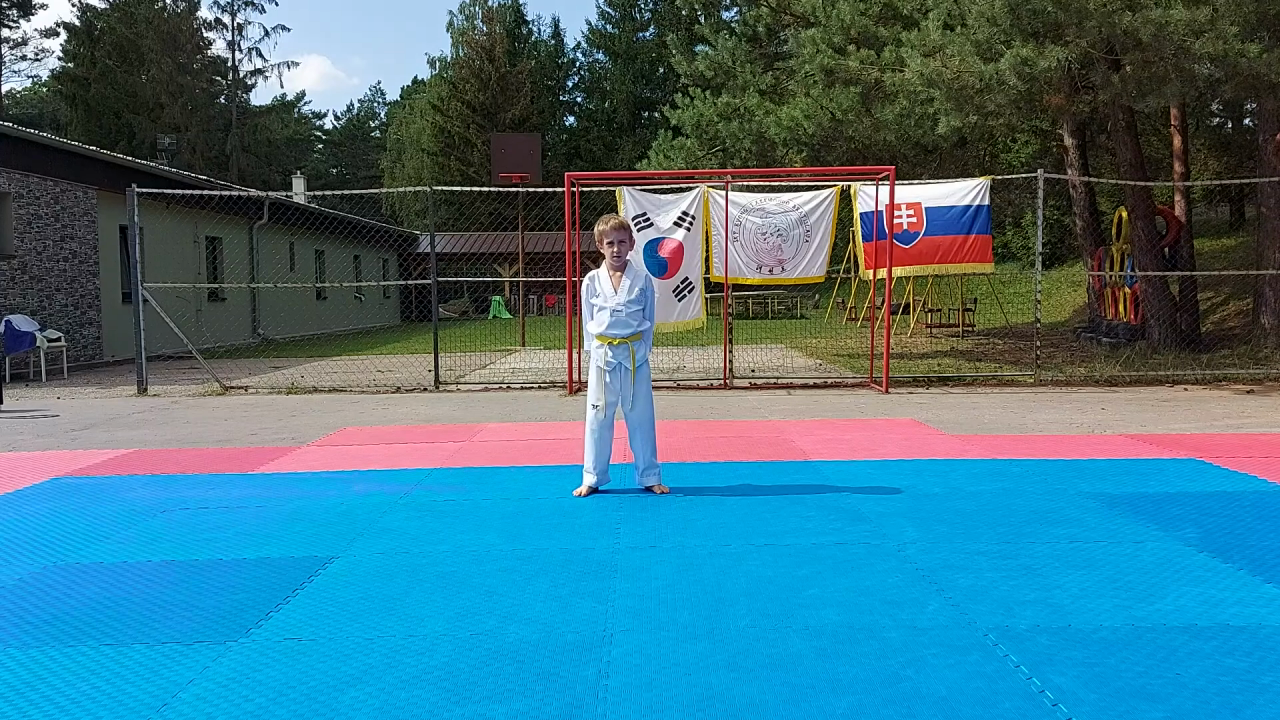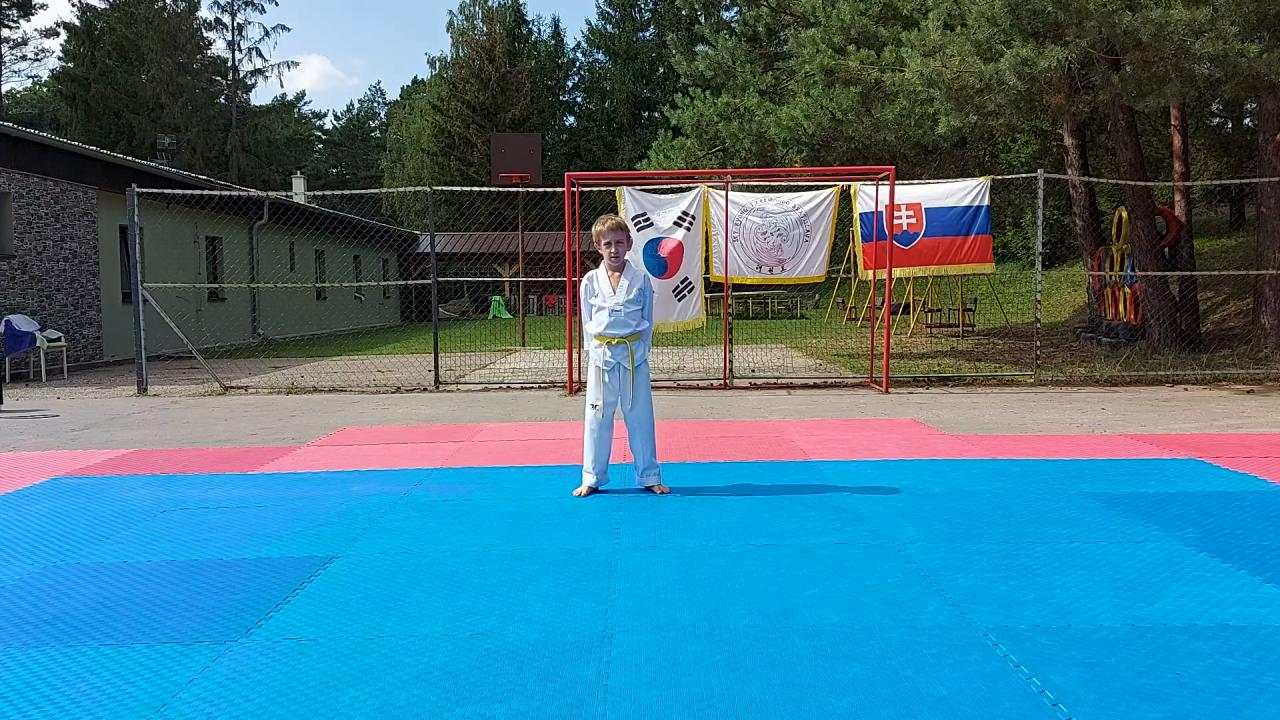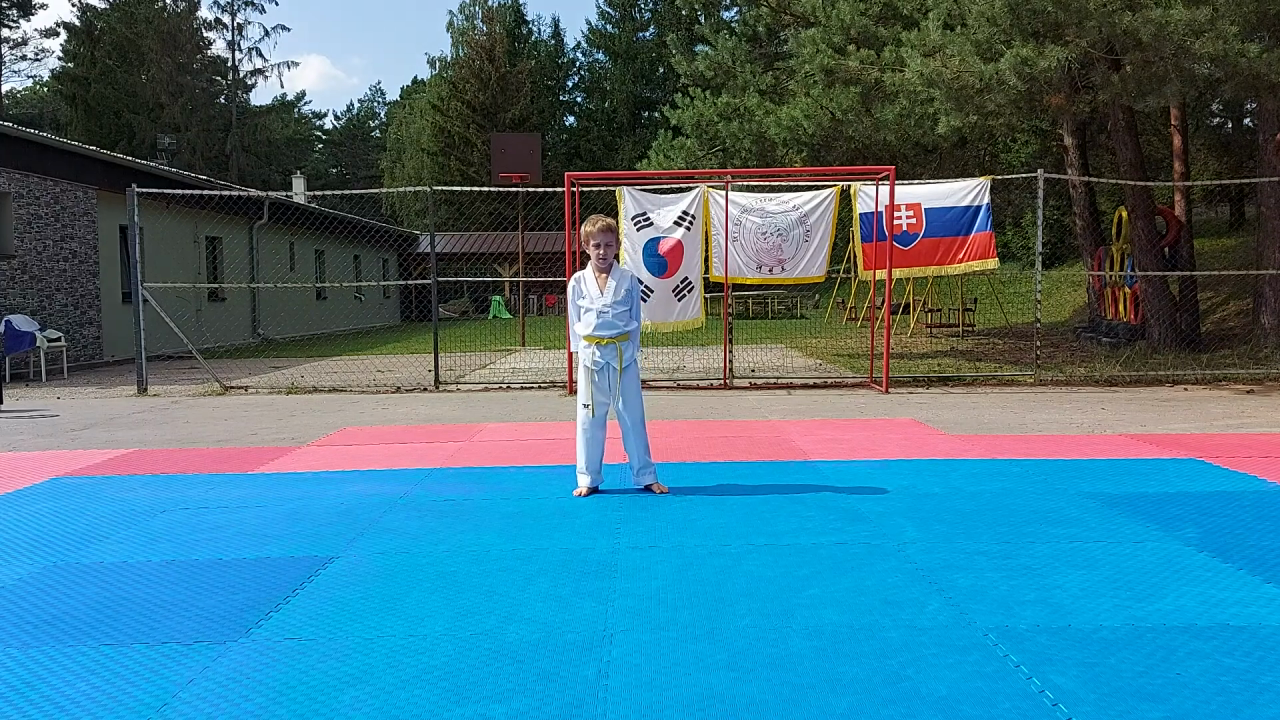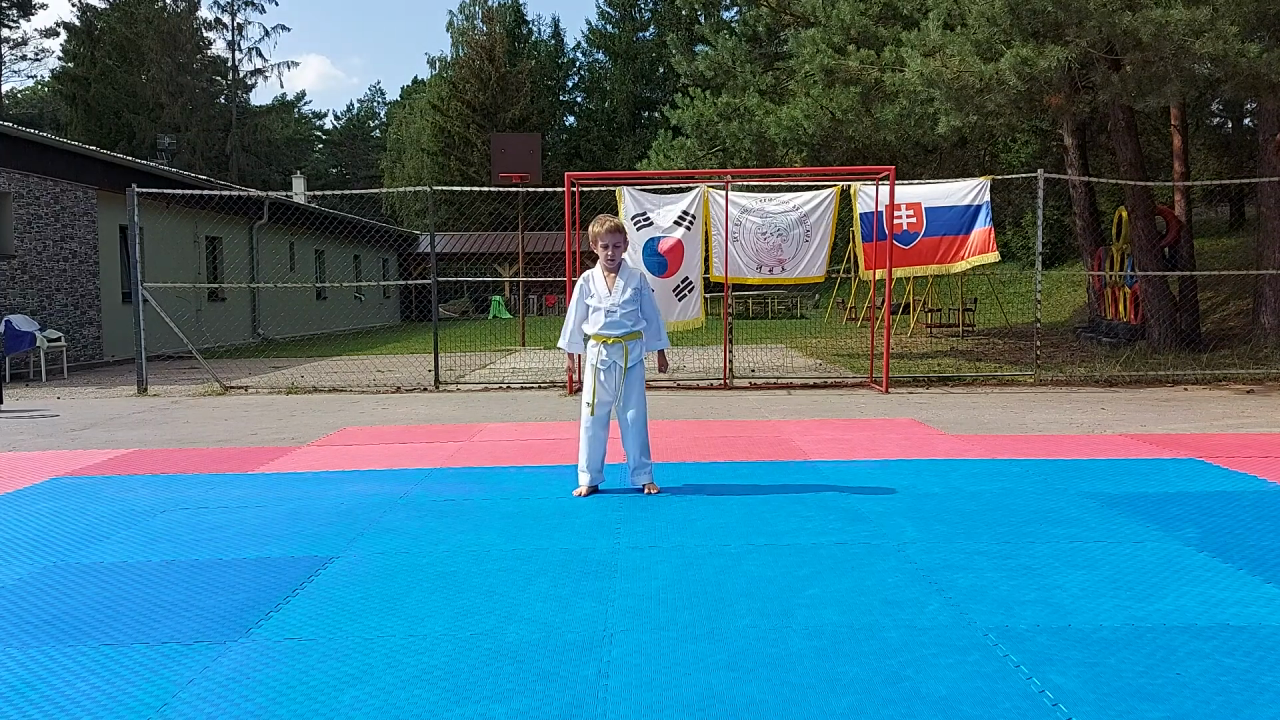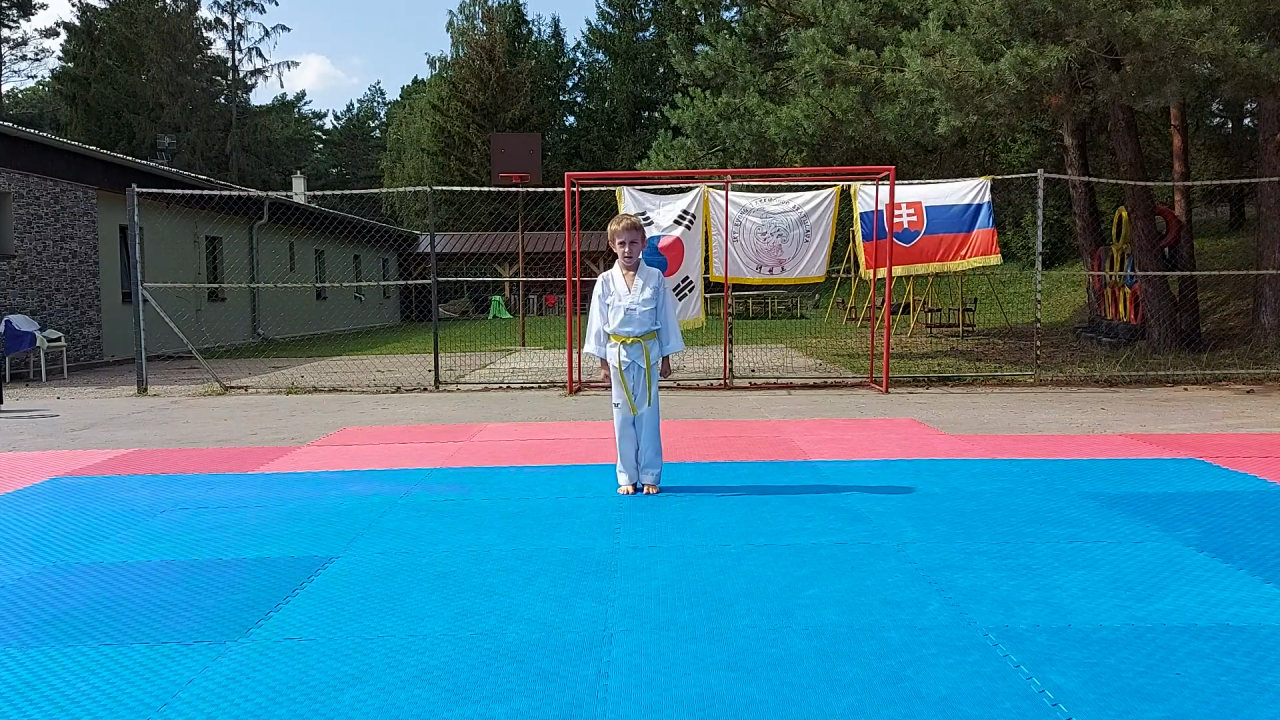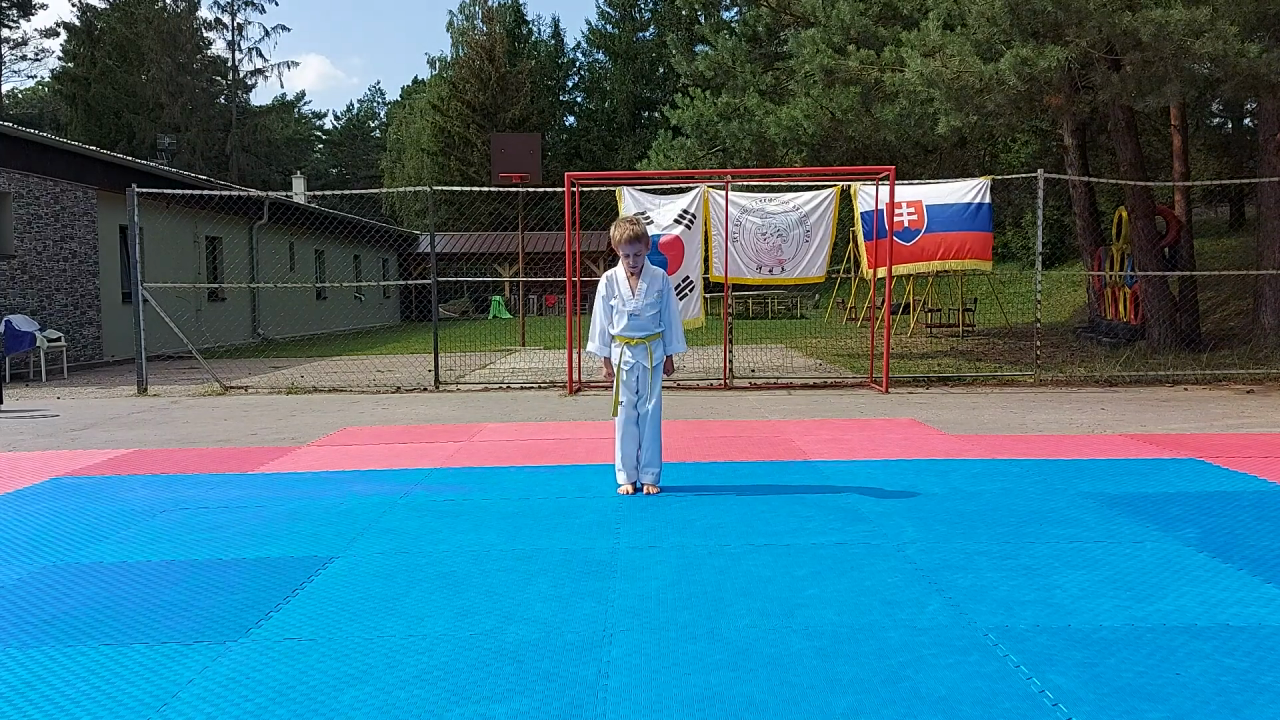
dt=0.5s
person 1, frame 1
left shoulder: (642, 279)
right shoulder: (591, 281)
left elbow: (648, 320)
right elbow: (588, 322)
left wrist: (640, 349)
right wrist: (600, 349)
left hip: (635, 355)
right hip: (603, 356)
left knee: (641, 417)
right knee: (598, 417)
left ankle: (650, 477)
right ankle: (593, 478)
person 1, frame 2
left shoulder: (641, 279)
right shoulder: (590, 281)
left elbow: (647, 320)
right elbow: (587, 322)
left wrist: (639, 349)
right wrist: (600, 348)
left hip: (633, 355)
right hip: (602, 356)
left knee: (640, 417)
right knee: (597, 417)
left ankle: (649, 476)
right ankle: (592, 478)
person 1, frame 3
left shoulder: (628, 280)
right shoulder: (578, 282)
left elbow: (635, 321)
right elbow: (575, 323)
left wrist: (628, 350)
right wrist: (586, 351)
left hip: (623, 355)
right hip: (591, 357)
left knee: (632, 416)
right knee: (590, 418)
left ankle: (647, 476)
right ankle: (589, 479)
person 1, frame 4
left shoulder: (637, 278)
right shoulder: (587, 281)
left elbow: (652, 316)
right elbow: (575, 319)
left wrist: (660, 353)
right wrist: (571, 355)
left hip: (631, 354)
right hip: (599, 354)
left knee: (634, 416)
right knee: (593, 417)
left ankle: (643, 476)
right ankle: (589, 478)
person 1, frame 5
left shoulder: (655, 278)
right shoulder: (606, 281)
left elbow: (666, 319)
right elbow: (598, 322)
left wrist: (666, 357)
right wrist: (603, 362)
left hip: (648, 353)
right hip: (619, 354)
left knee: (648, 415)
right knee: (623, 416)
left ankle: (649, 476)
right ankle: (627, 477)
person 1, frame 6
left shoulder: (660, 279)
right shoulder: (608, 281)
left elbow: (670, 318)
right elbow: (601, 322)
left wrist: (669, 356)
right wrist: (606, 360)
left hip: (652, 353)
right hip: (622, 354)
left knee: (650, 414)
right knee: (625, 415)
left ankle: (649, 476)
right ankle: (627, 477)
